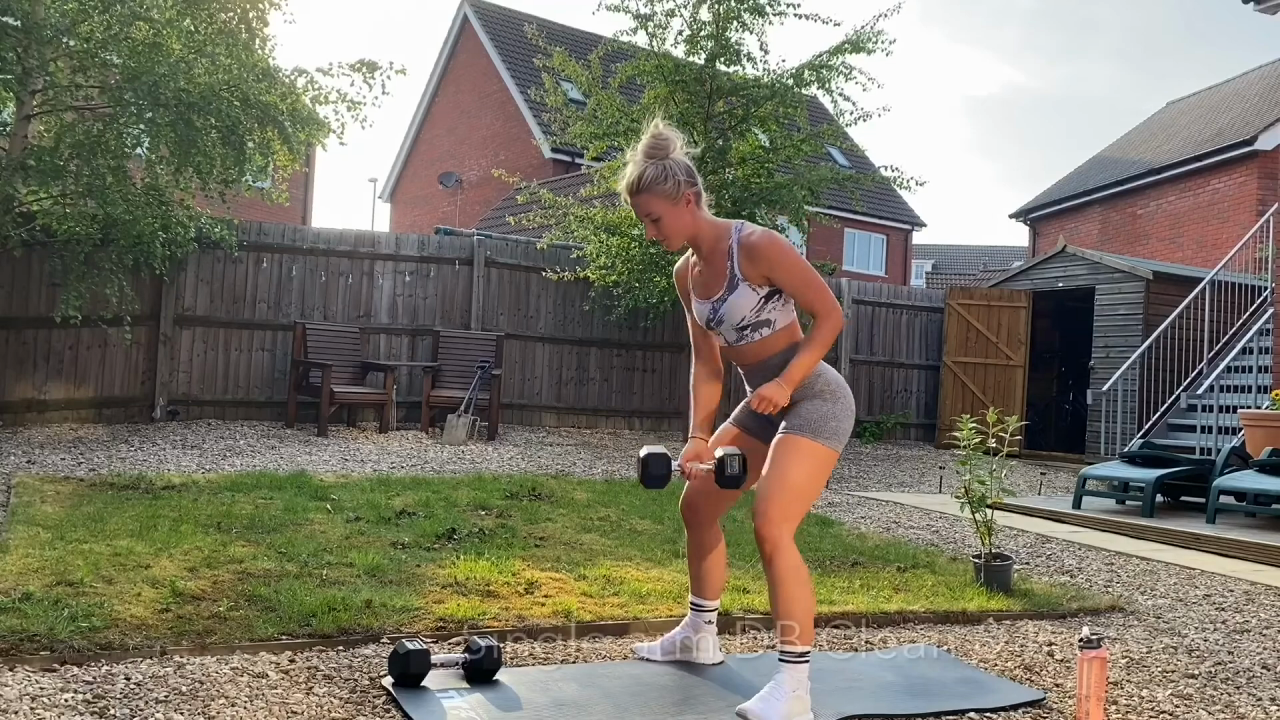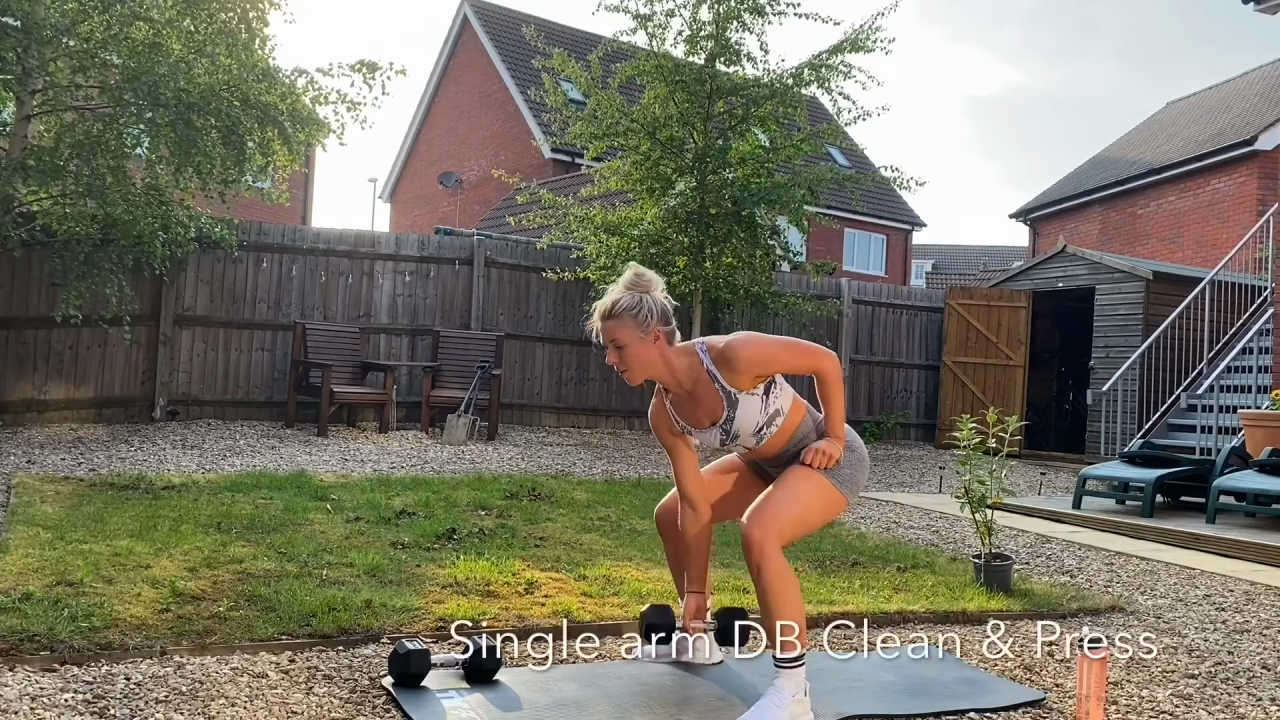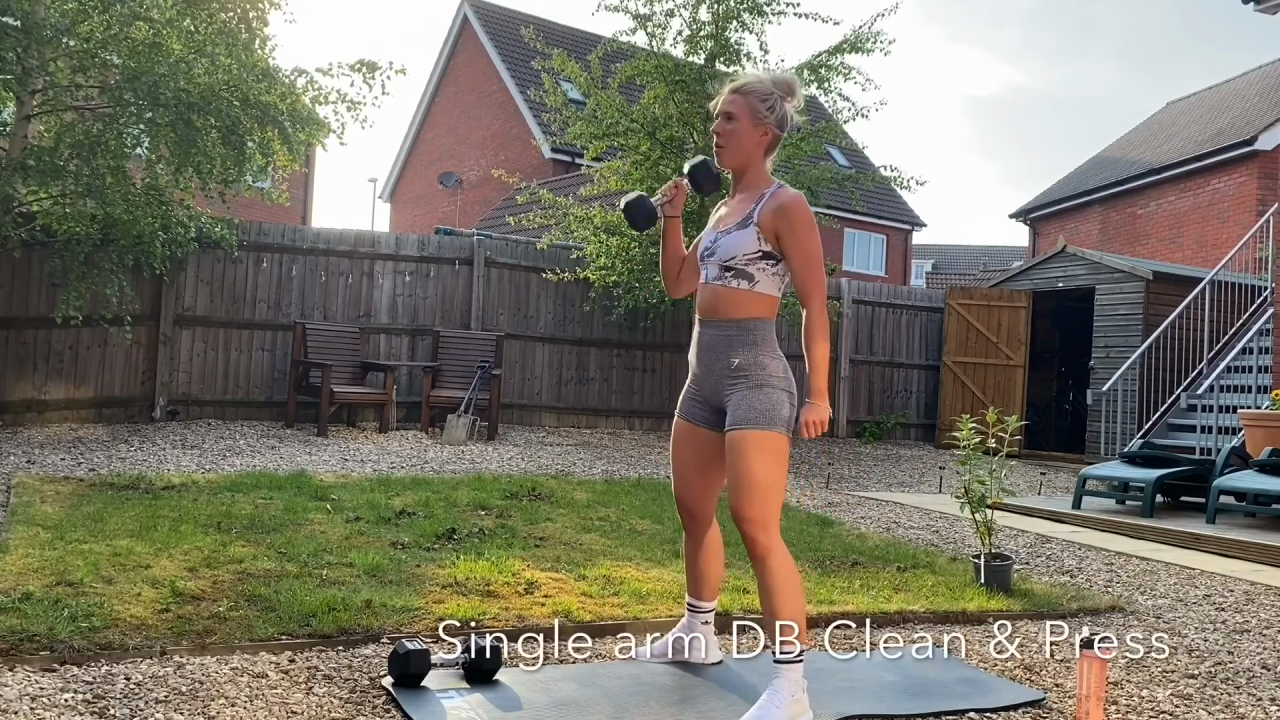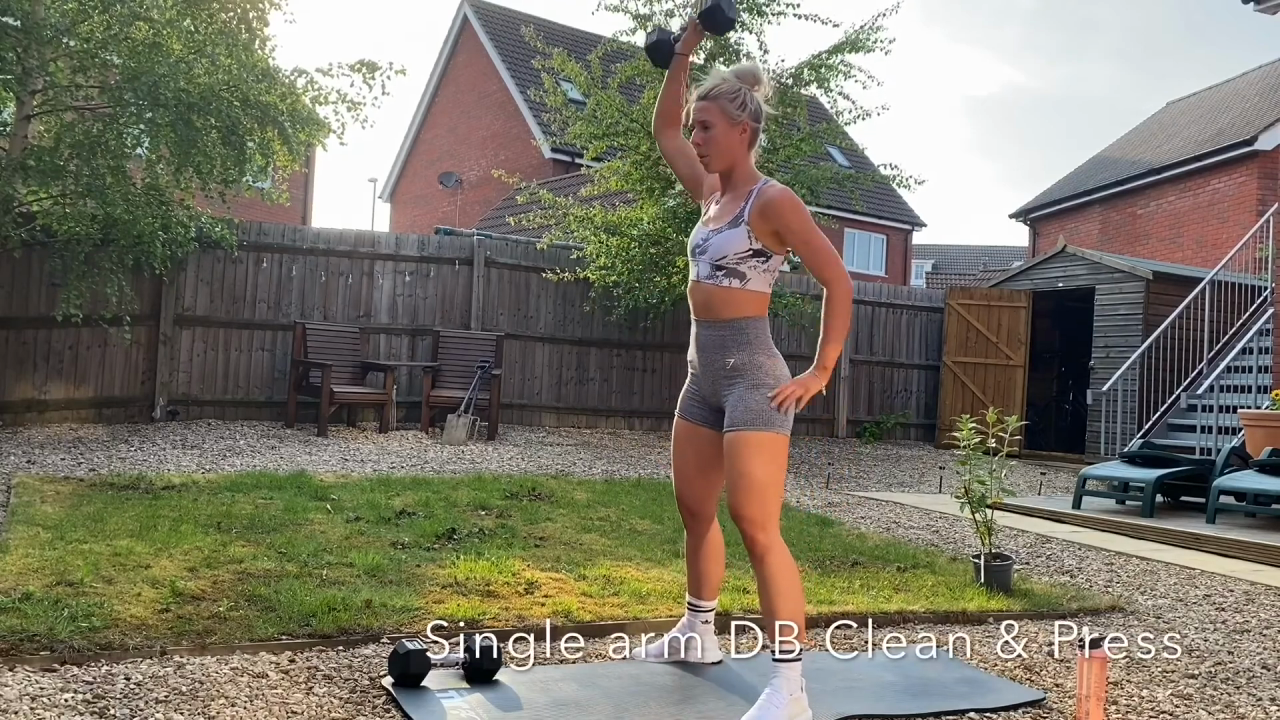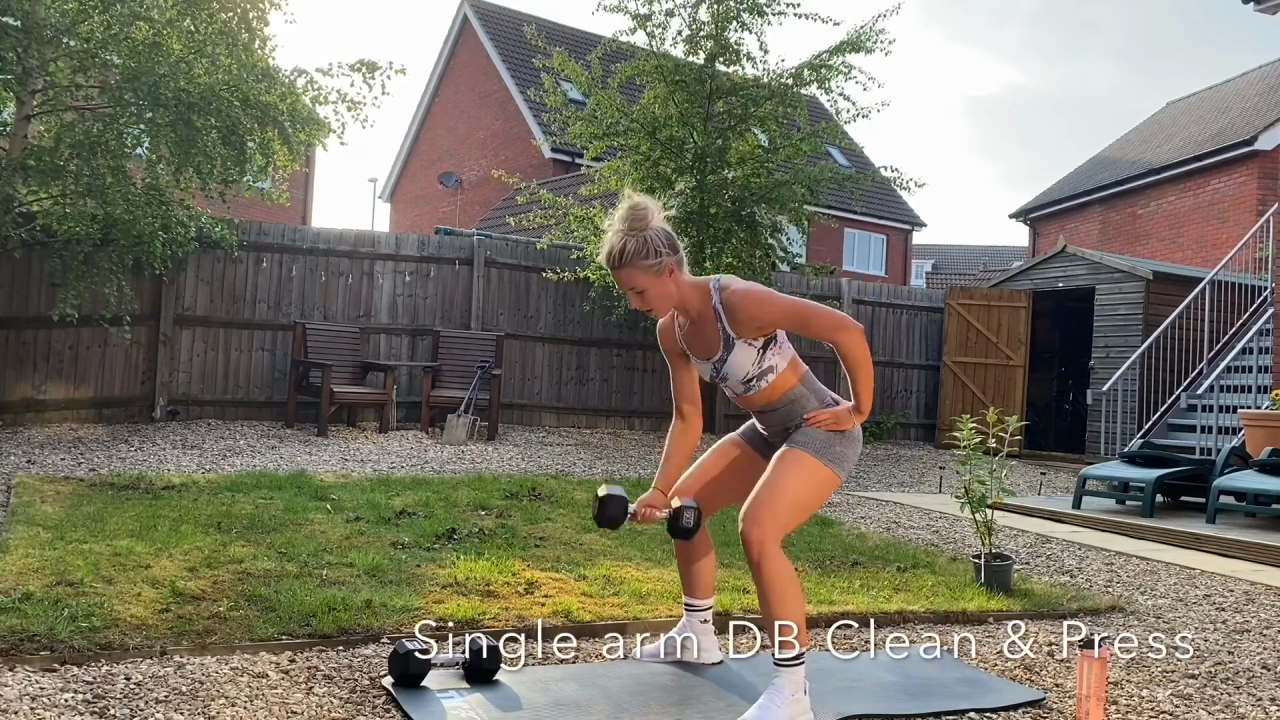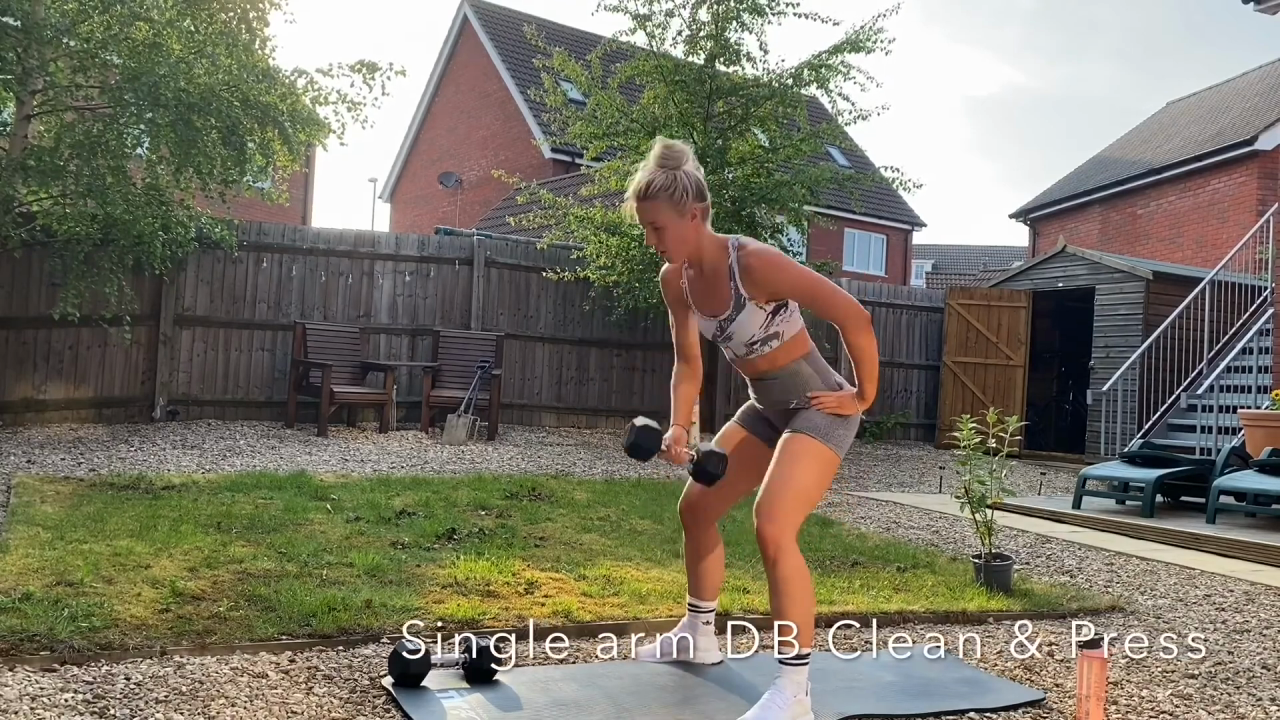
dt=0.7s
person 1, frame 1
left shoulder: (757, 244)
right shoulder: (687, 273)
left elbow: (831, 315)
right elbow: (707, 362)
left wrist: (787, 381)
right wrist: (700, 437)
left hip: (813, 398)
right hip: (761, 404)
left knee: (771, 528)
right knee: (697, 504)
right ankle: (699, 635)
person 1, frame 2
left shoulder: (731, 355)
right shoulder: (662, 409)
left elbow: (827, 361)
right elbow: (694, 501)
left wrist: (833, 436)
right wrist: (694, 592)
left hip: (829, 456)
right hip: (769, 461)
left knee: (757, 534)
right knee: (670, 516)
right ankle: (696, 639)
person 1, frame 3
left shoulder: (785, 205)
right shoulder: (724, 206)
left elbow: (816, 305)
right elbow: (678, 286)
left wrist: (818, 394)
right wrist: (671, 220)
left hip: (755, 374)
right hip: (704, 375)
left knee: (756, 525)
right knee: (693, 509)
right ankle: (699, 634)
person 1, frame 4
left shoulder: (772, 202)
right shoulder: (713, 191)
left elbow: (838, 283)
right elbow: (666, 130)
left wrist: (821, 369)
right wrist: (683, 56)
left hip: (754, 375)
right hip: (705, 373)
left knee: (755, 527)
right knee: (694, 508)
right ankle: (699, 633)
person 1, frame 5
left shoulder: (739, 300)
right shoulder: (671, 330)
left elbow: (848, 330)
right elbow: (688, 420)
left wrist: (860, 410)
right wrist: (660, 492)
left hip: (821, 428)
right hip: (768, 429)
left knee: (758, 532)
right knee: (686, 502)
right ankle: (699, 633)
person 1, frame 6
left shoulder: (757, 263)
right shoulder: (675, 279)
left elbow: (854, 315)
right elbow: (687, 362)
left wrist: (864, 395)
right wrist: (680, 429)
left hip: (814, 404)
right hip: (763, 405)
left knee: (772, 531)
right knee: (695, 508)
right ankle: (698, 633)
